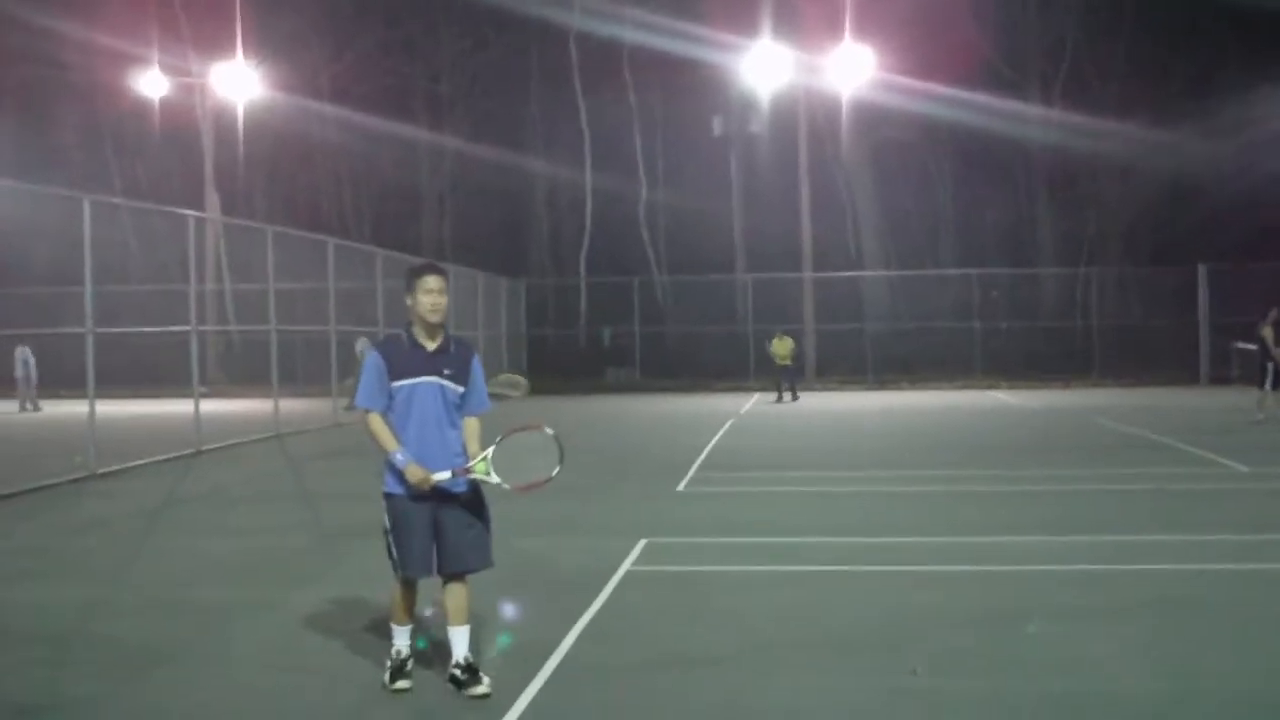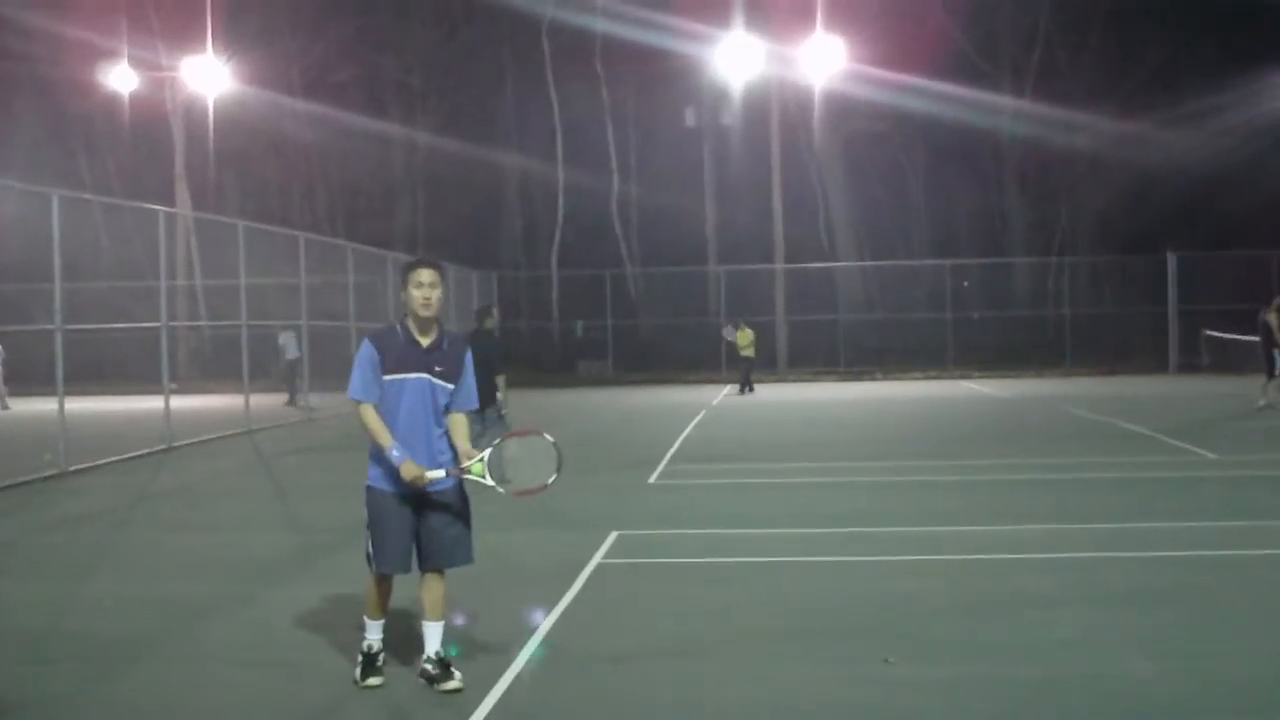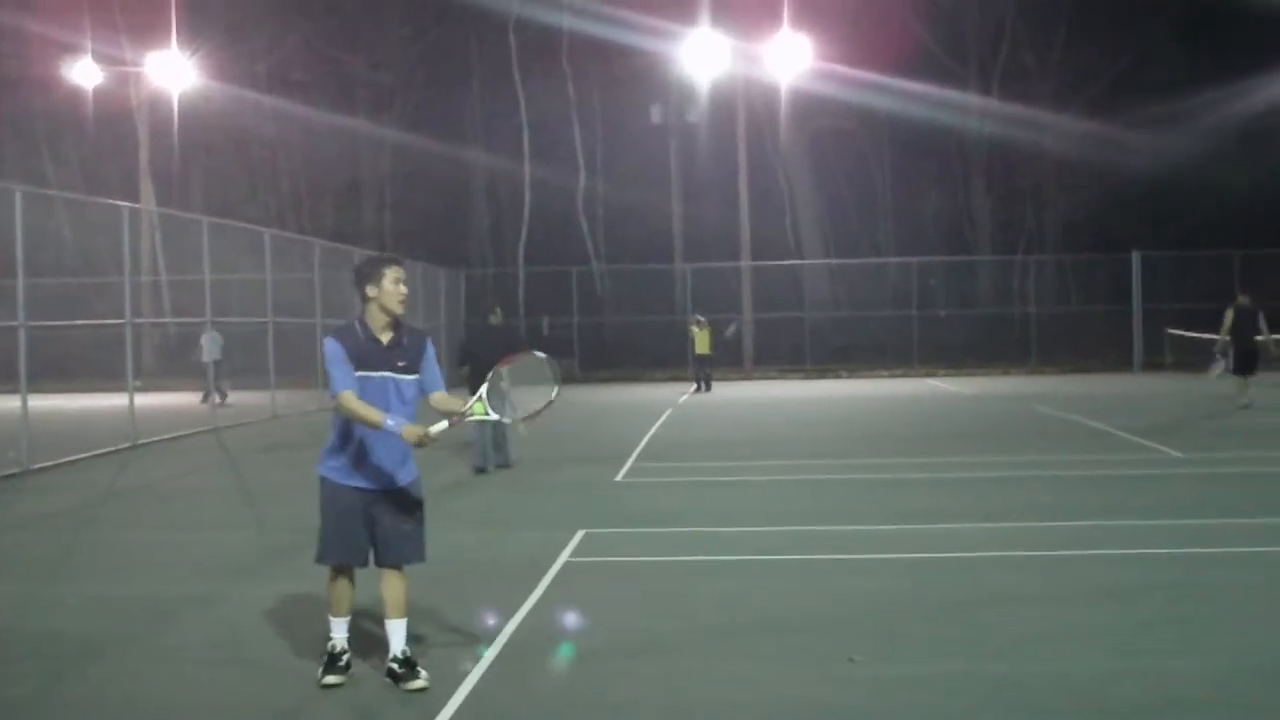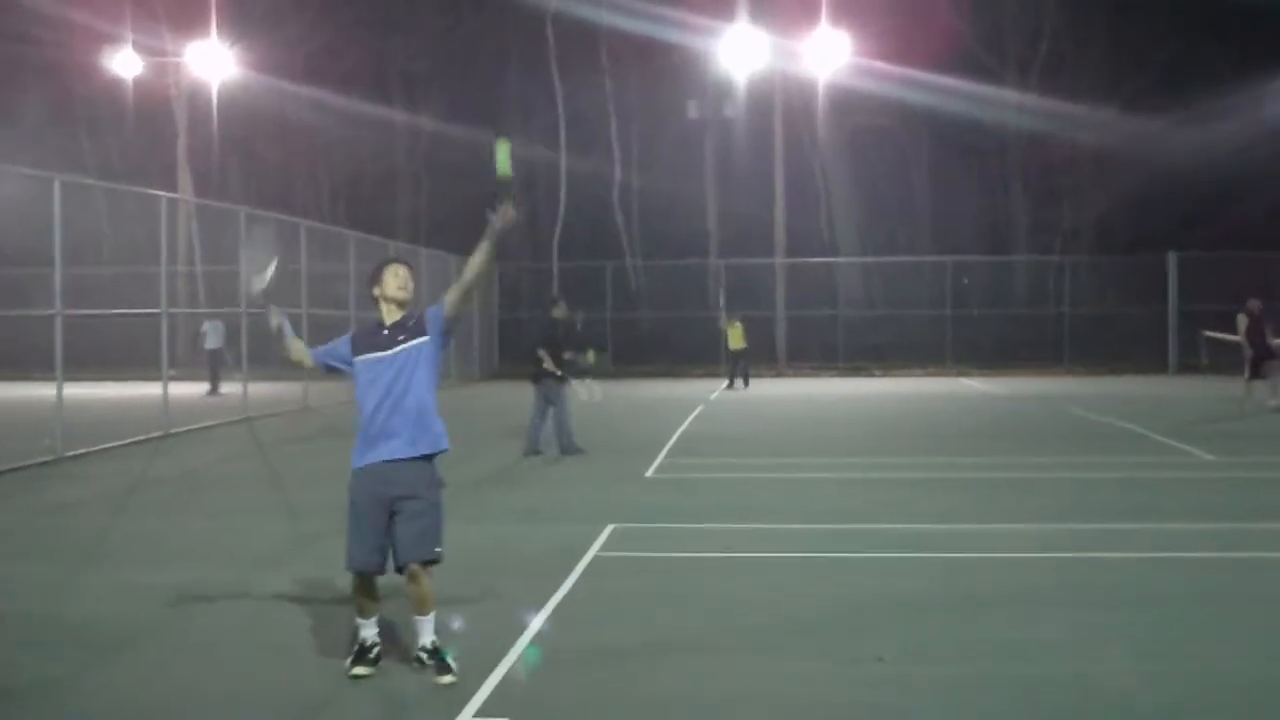
dt=1s
person 1, frame 1
left shoulder: (465, 355)
right shoulder: (385, 353)
left elbow: (470, 415)
right elbow: (373, 414)
left wrist: (475, 455)
right wrist: (404, 462)
left hip: (458, 484)
right hip: (407, 484)
left knee: (458, 571)
right knee: (407, 573)
left ankle: (461, 661)
right ankle: (400, 652)
person 1, frame 2
left shoulder: (458, 350)
right shoulder: (378, 345)
left elbow: (457, 412)
right elbow: (366, 408)
left wrist: (464, 449)
right wrist: (399, 458)
left hip: (442, 480)
right hip: (389, 480)
left knee: (436, 567)
right knee: (383, 569)
left ankle: (433, 656)
right ankle: (372, 646)
person 1, frame 3
left shoulder: (418, 343)
right shoulder: (339, 342)
left elbow: (436, 395)
right elbow: (348, 403)
left wrist: (464, 407)
right wrist: (398, 425)
left hip: (397, 477)
right hip: (345, 475)
left knee: (394, 564)
right knee: (341, 565)
left ankle: (398, 655)
right ankle: (338, 647)
person 1, frame 4
left shoulder: (430, 326)
right shoulder: (358, 344)
left elbow: (465, 284)
right elbow: (308, 357)
left wrist: (492, 235)
right wrist: (284, 329)
left hip: (417, 469)
right hip: (370, 471)
left knee: (416, 564)
right knee: (363, 569)
left ankle: (428, 644)
right ankle: (368, 640)
